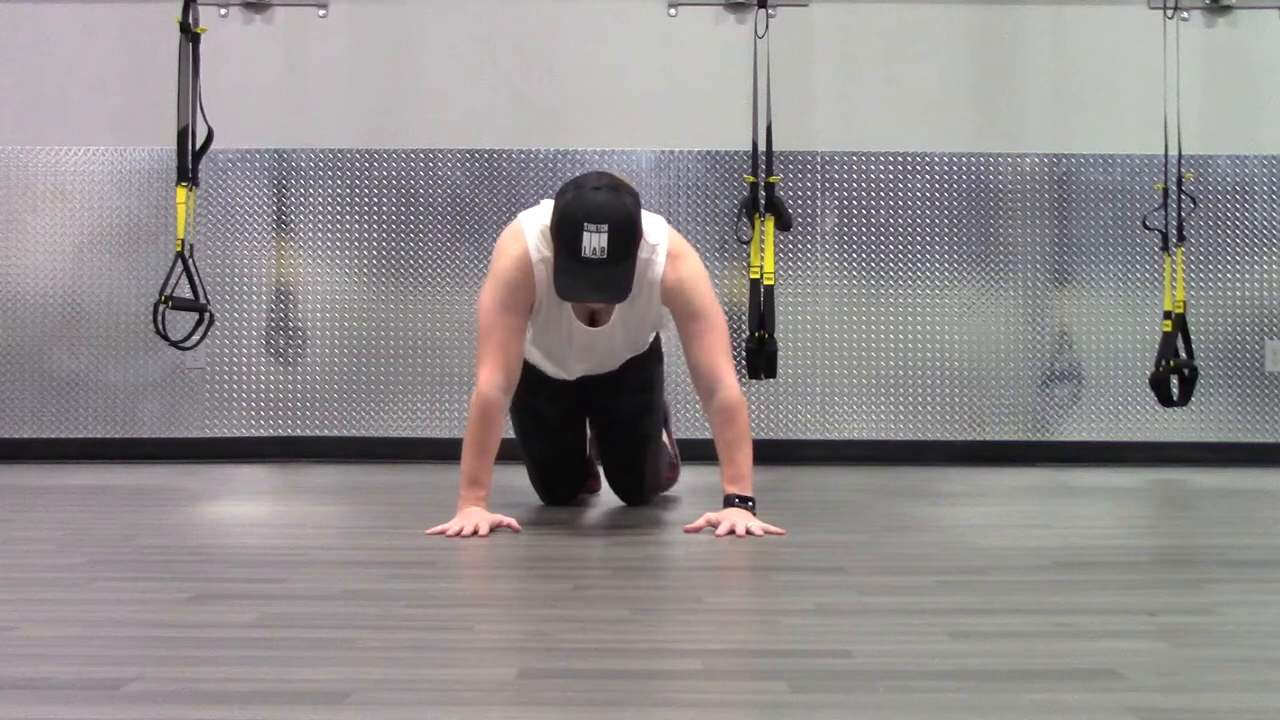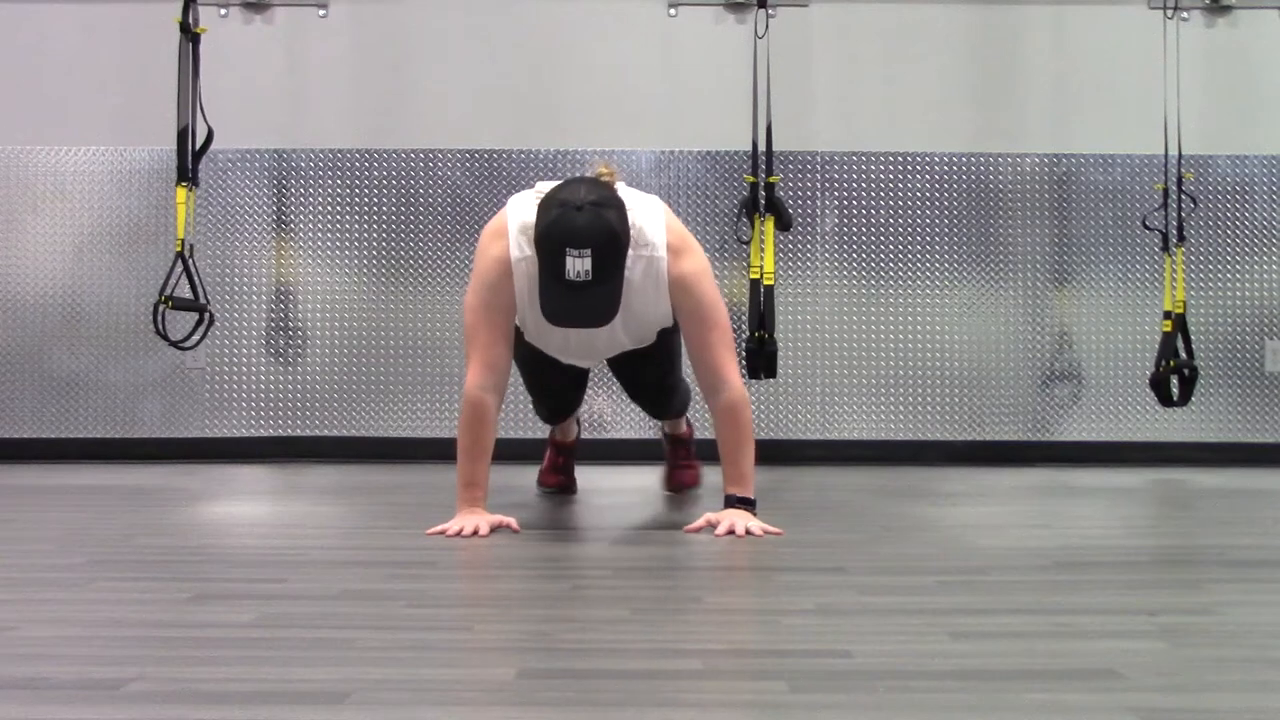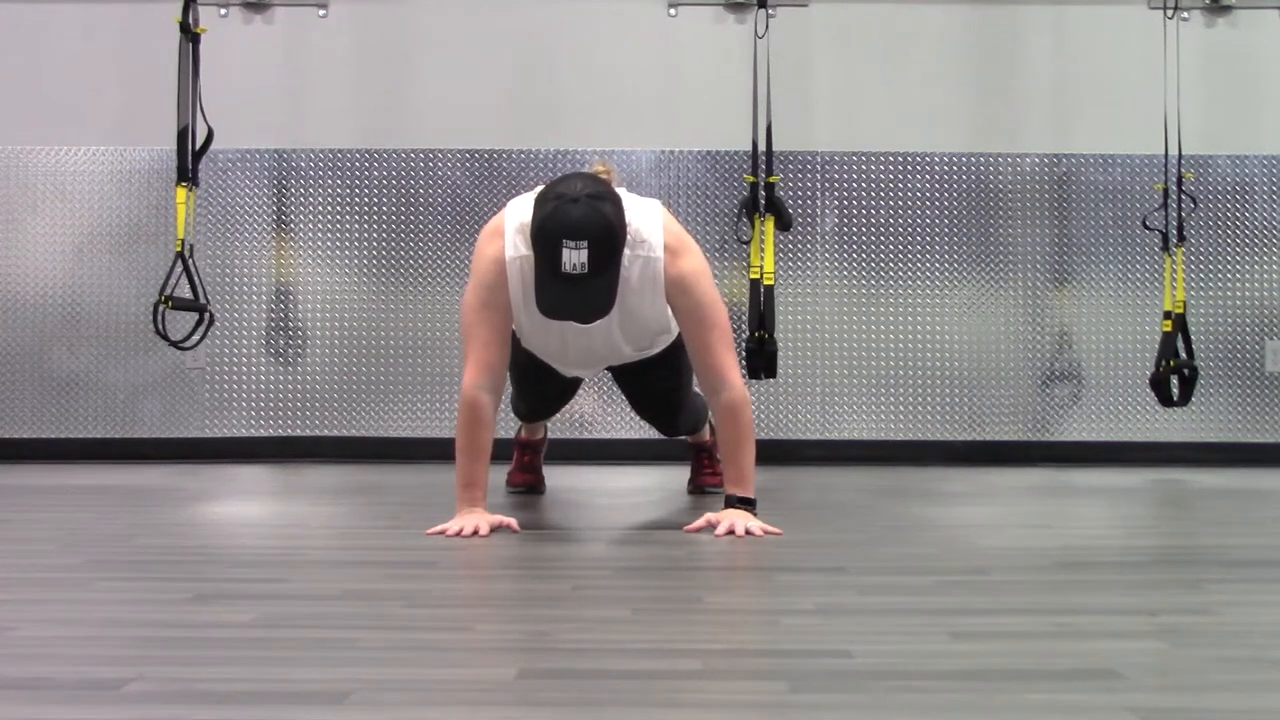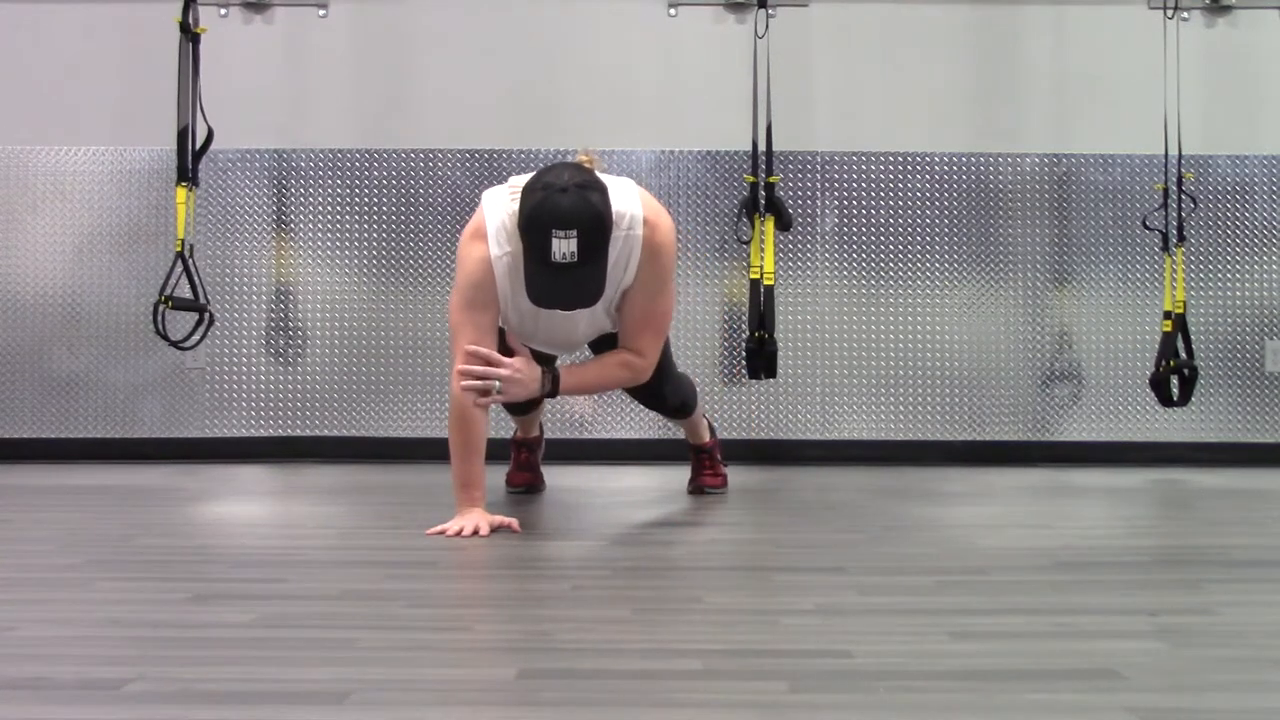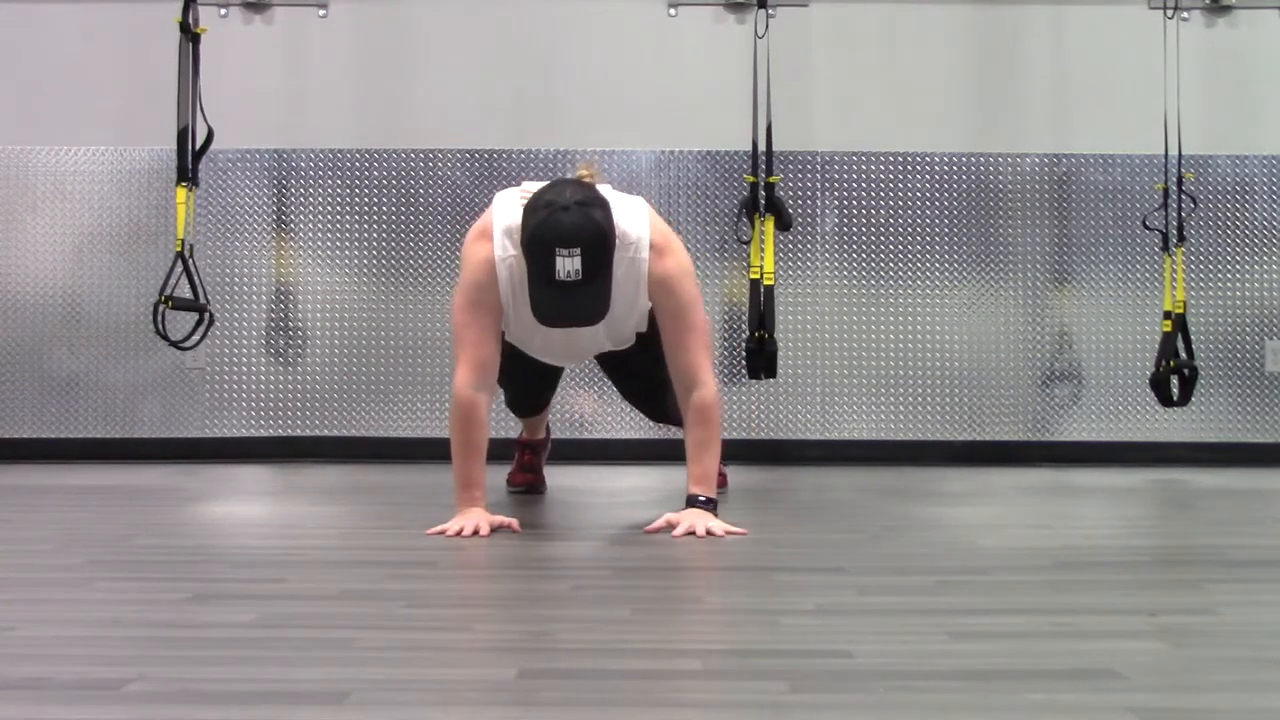
dt=1s
person 1, frame 1
left shoulder: (671, 258)
right shoulder: (520, 250)
left elbow: (721, 385)
right elbow: (492, 384)
left wrist: (739, 501)
right wrist: (472, 503)
left hip: (627, 360)
right hip: (540, 364)
left knee: (638, 489)
right knee: (557, 491)
left ankle: (657, 431)
right ankle: (578, 448)
person 1, frame 2
left shoulder: (671, 247)
right shoulder: (504, 242)
left elbow: (724, 383)
right elbow: (482, 384)
left wrist: (740, 502)
right wrist: (471, 506)
left ankle: (677, 432)
right ankle: (563, 439)
person 1, frame 3
left shoulder: (668, 248)
right shoulder: (501, 244)
left elbow: (726, 384)
right elbow: (479, 384)
left wrist: (740, 503)
right wrist: (470, 506)
left ankle: (704, 440)
right ankle: (530, 440)
person 1, frame 4
left shoulder: (649, 227)
right shoulder: (485, 239)
left elbow: (638, 360)
right elbow: (468, 378)
left wrist: (545, 381)
right wrist: (470, 505)
left knee: (657, 385)
right knee: (515, 386)
left ankle: (703, 439)
right ankle: (527, 440)
person 1, frame 5
left shoulder: (656, 249)
right shoulder: (489, 244)
left elbow: (697, 384)
right elbow: (472, 384)
left wrist: (700, 501)
right wrist: (470, 505)
left knee: (660, 399)
right knee: (523, 394)
left ankle: (707, 448)
right ankle: (532, 440)
